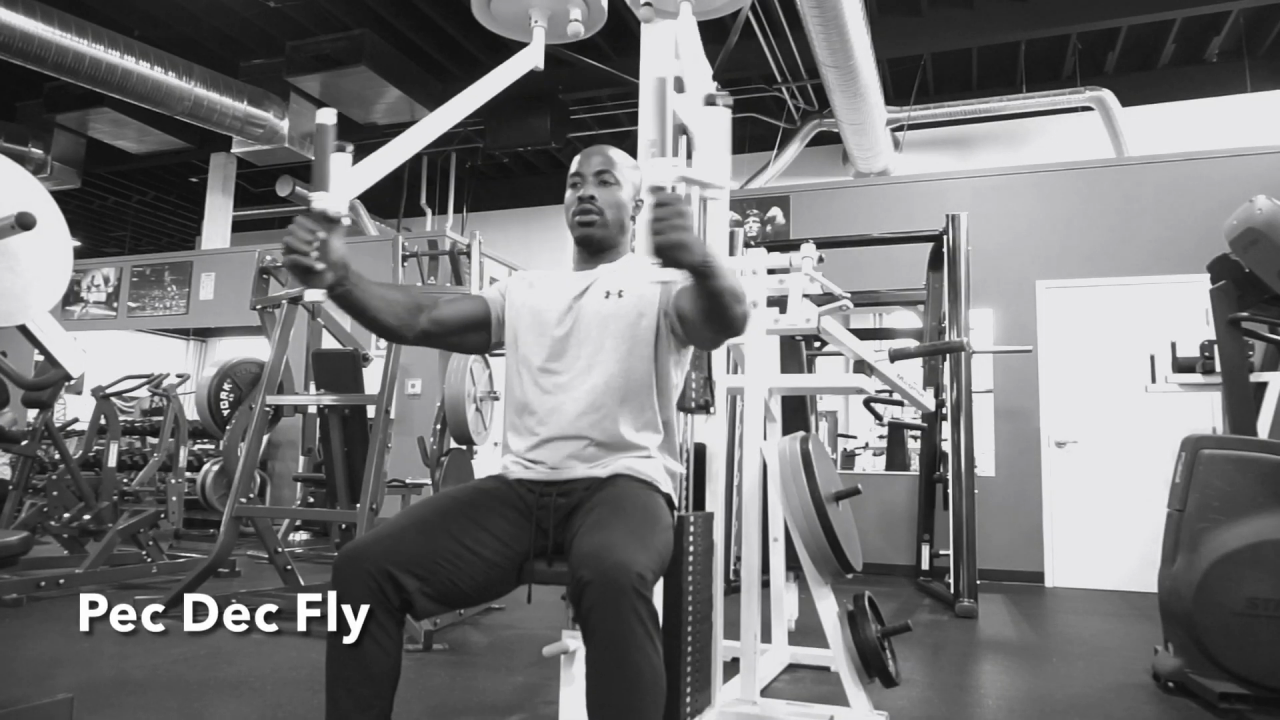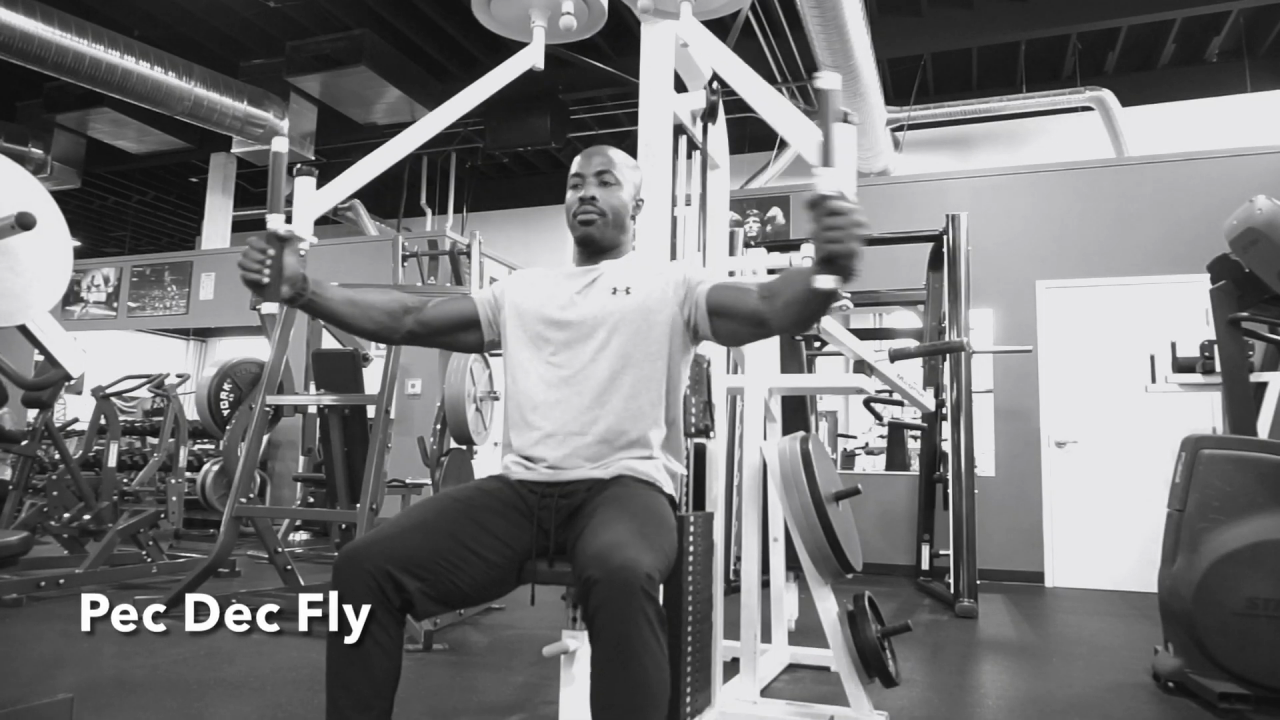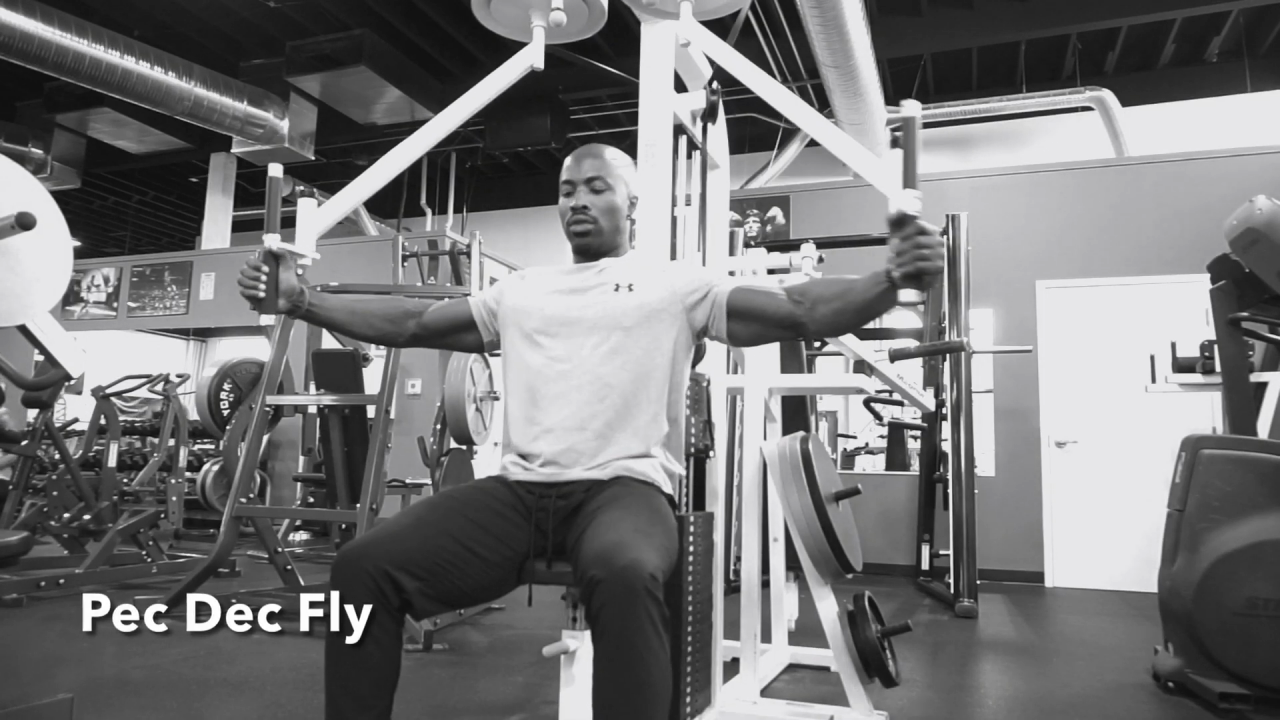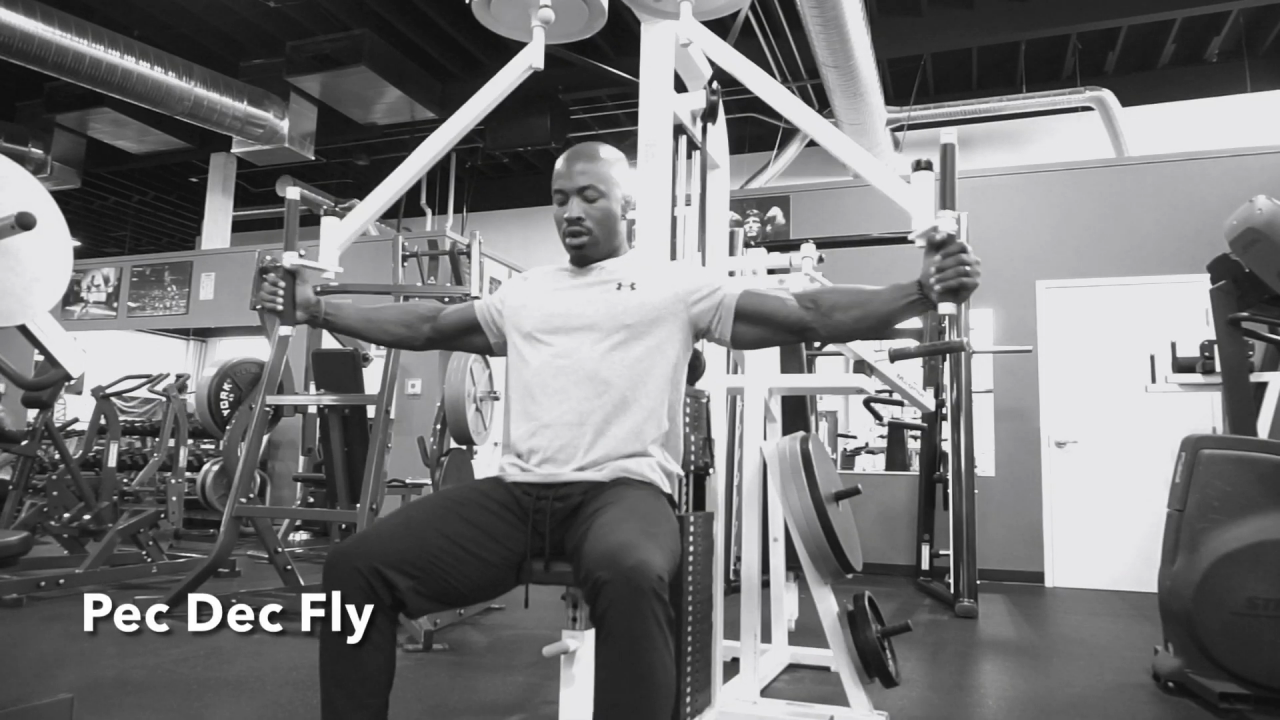
dt=0.3s
person 1, frame 1
left shoulder: (662, 285)
right shoulder: (525, 290)
left elbow: (723, 316)
right elbow: (419, 319)
left wrist: (699, 260)
right wrist: (337, 276)
left hip: (622, 482)
right hip: (520, 487)
left knee: (613, 575)
right knee: (364, 565)
person 1, frame 2
left shoulder: (670, 285)
right shoulder: (523, 290)
left elbow: (769, 308)
right elbow: (409, 319)
left wrist: (826, 265)
right wrist: (302, 288)
left hip: (625, 483)
right hip: (520, 486)
left knee: (619, 574)
right knee: (366, 565)
person 1, frame 3
left shoulder: (676, 285)
right shoulder: (522, 290)
left elbow: (799, 311)
right elbow: (412, 322)
left wrist: (892, 278)
right wrist: (299, 299)
left hip: (625, 484)
right hip: (519, 488)
left knee: (623, 573)
right knee: (364, 565)
person 1, frame 4
left shoulder: (676, 285)
right shoulder: (524, 291)
left elbow: (810, 315)
right elbow: (426, 327)
left wrist: (921, 291)
right wrist: (317, 309)
left hip: (624, 486)
right hip: (517, 489)
left knee: (629, 574)
right knee: (356, 563)
